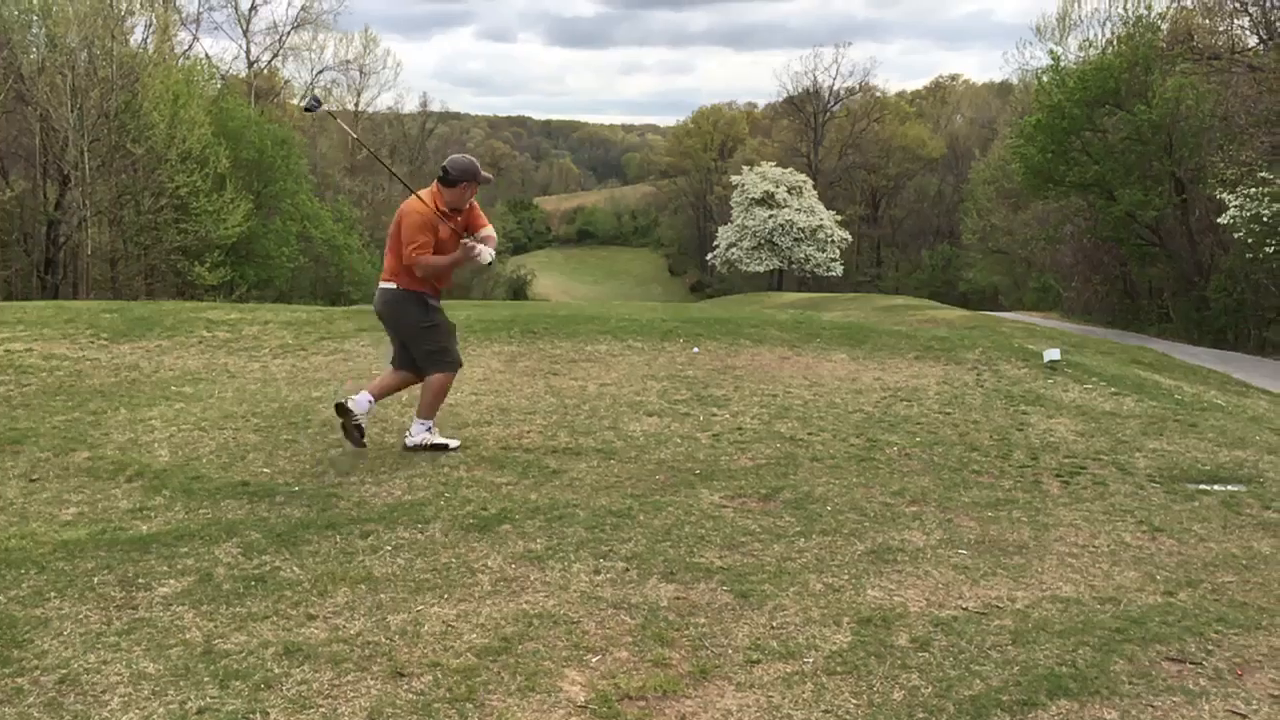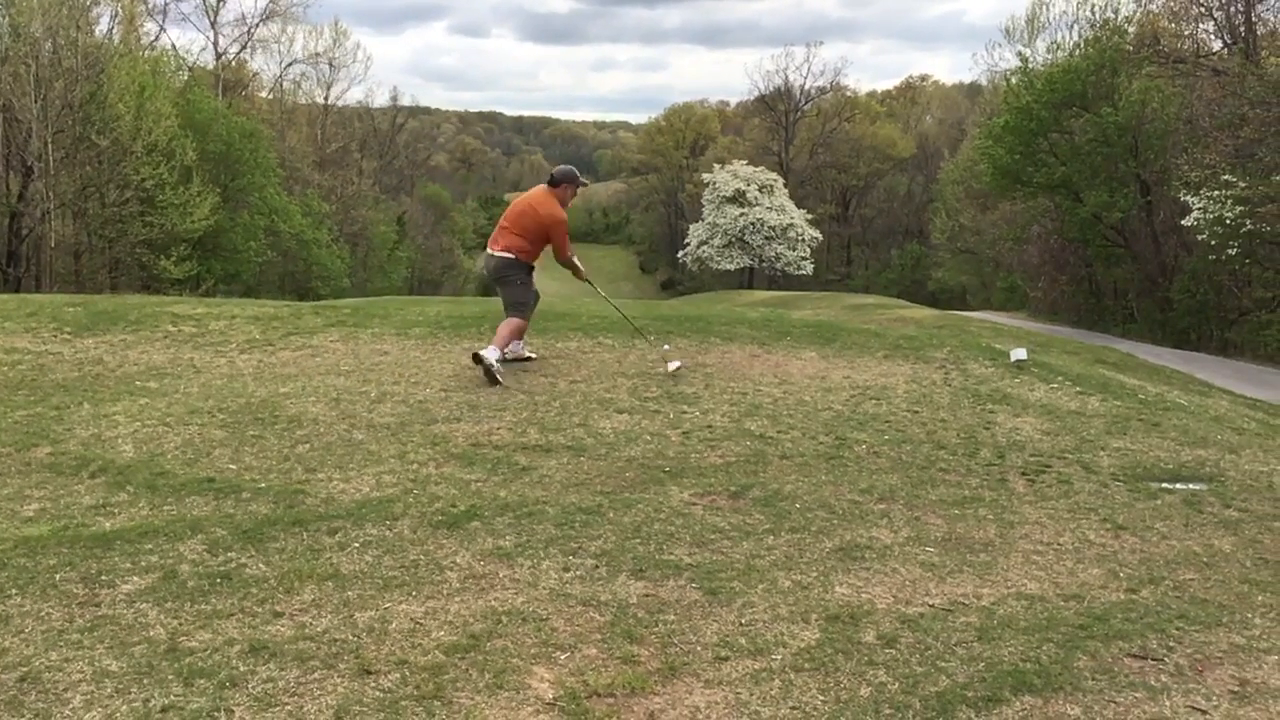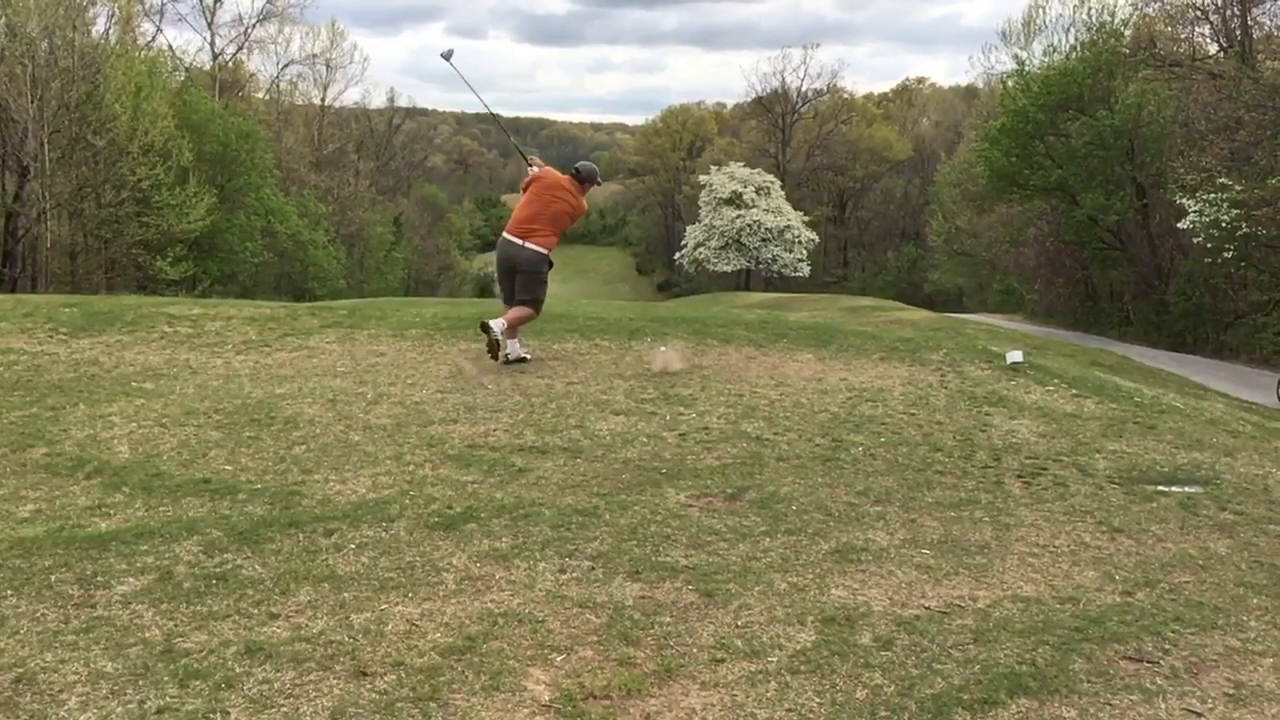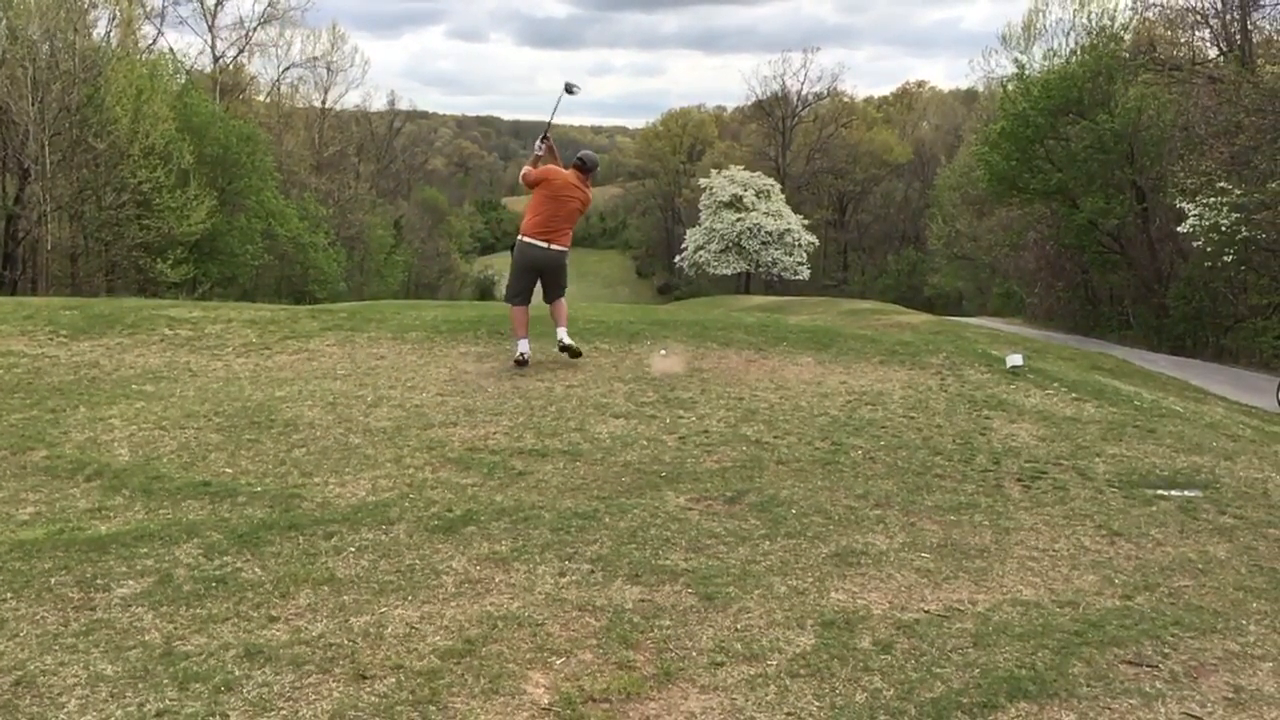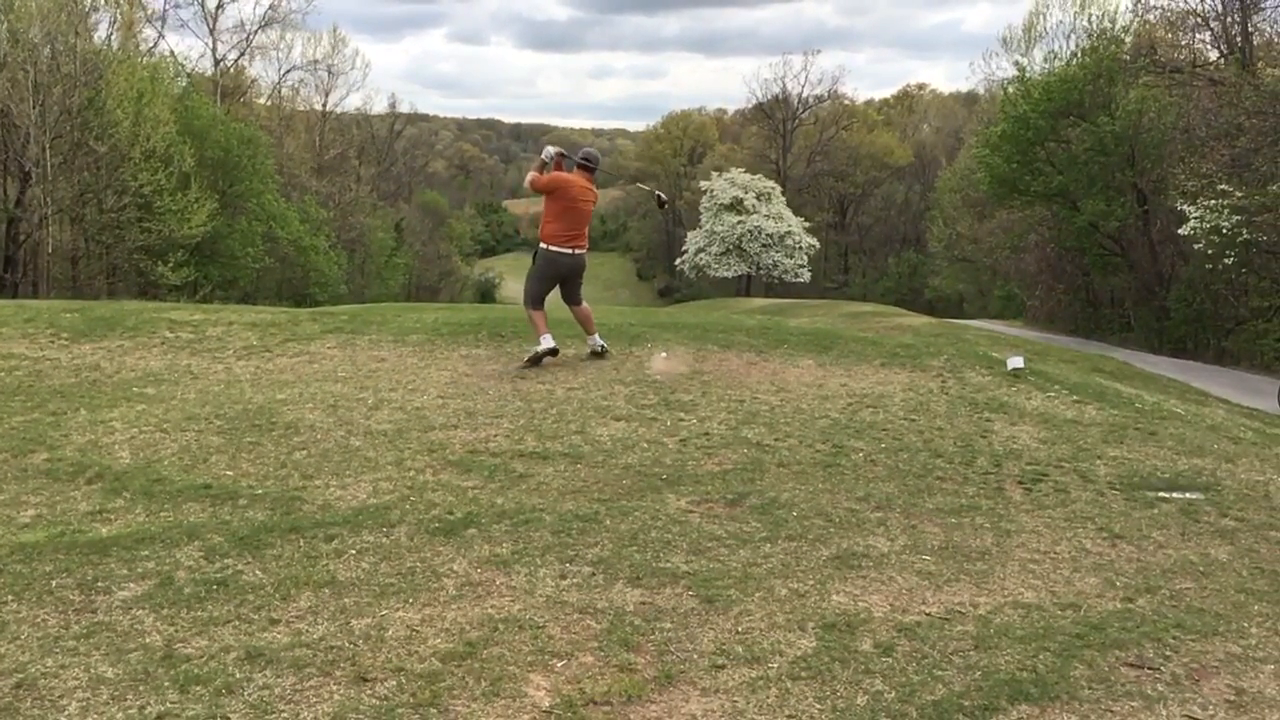
dt=1s
person 1, frame 1
left shoulder: (464, 205)
right shoulder: (420, 211)
left elbow: (487, 234)
right elbow: (421, 266)
left wrist: (483, 244)
right wrist: (459, 258)
left hip: (394, 297)
right hip: (408, 298)
left knee: (412, 367)
right knee: (445, 364)
left ankle: (357, 405)
right ankle: (421, 432)
person 1, frame 2
left shoulder: (541, 191)
right shoulder: (556, 214)
right elbow: (563, 256)
left wrist: (572, 258)
right wrist: (577, 270)
left hip: (496, 257)
right hip: (511, 263)
left knee: (528, 299)
right knee: (518, 313)
left ankle: (514, 348)
right ankle: (491, 354)
person 1, frame 3
left shoulder: (547, 175)
right shoulder: (580, 206)
left elbow: (525, 187)
left hip: (507, 244)
right hip: (534, 255)
left knee: (511, 301)
right knee: (530, 307)
left ankle: (512, 349)
right ankle: (497, 325)
person 1, frame 4
left shoulder: (550, 173)
right shoulder: (585, 196)
left elbow: (525, 176)
left wrist: (538, 153)
right wrist: (551, 150)
left hip: (527, 246)
right hip: (556, 253)
left knee: (518, 300)
right knee: (557, 296)
left ankle: (523, 348)
right ankle: (563, 335)
person 1, frame 5
left shoulder: (562, 180)
right shoulder: (592, 192)
left elbow: (530, 182)
left wrist: (544, 159)
right wrist: (557, 163)
left hip: (551, 254)
right hip: (577, 257)
left knee: (533, 300)
right knee: (575, 300)
left ankle: (546, 342)
right ankle: (596, 343)
